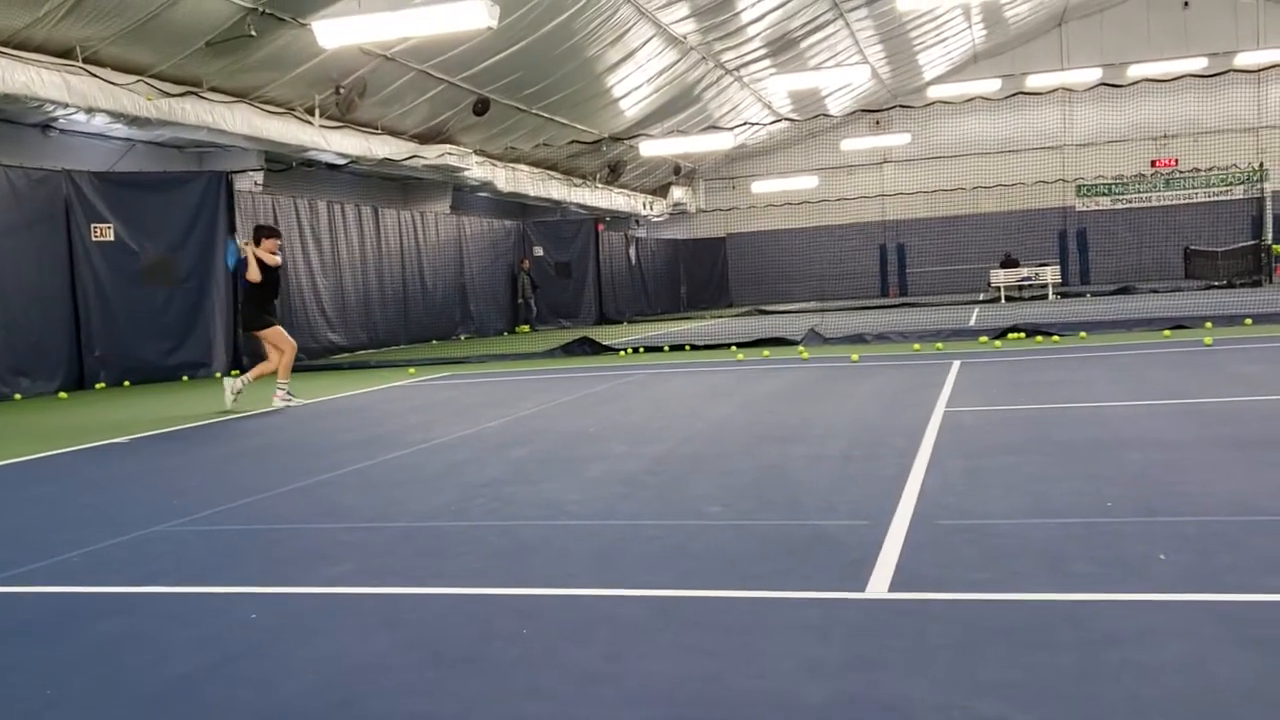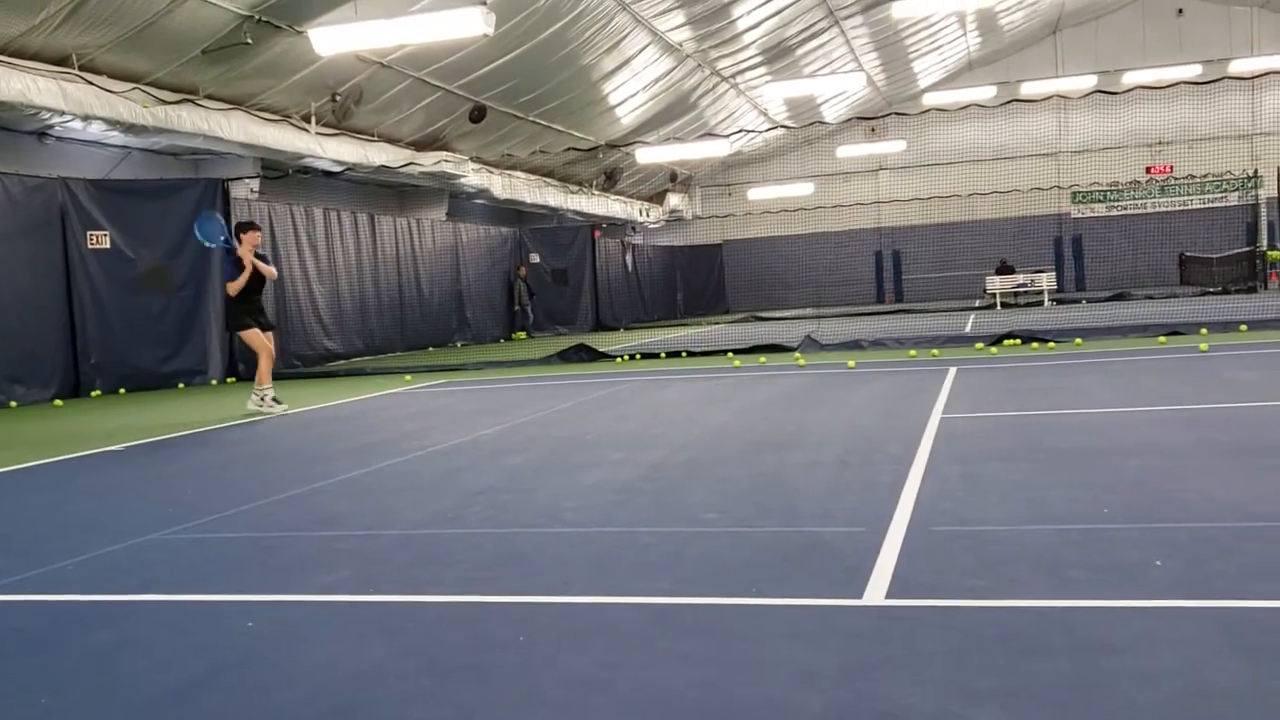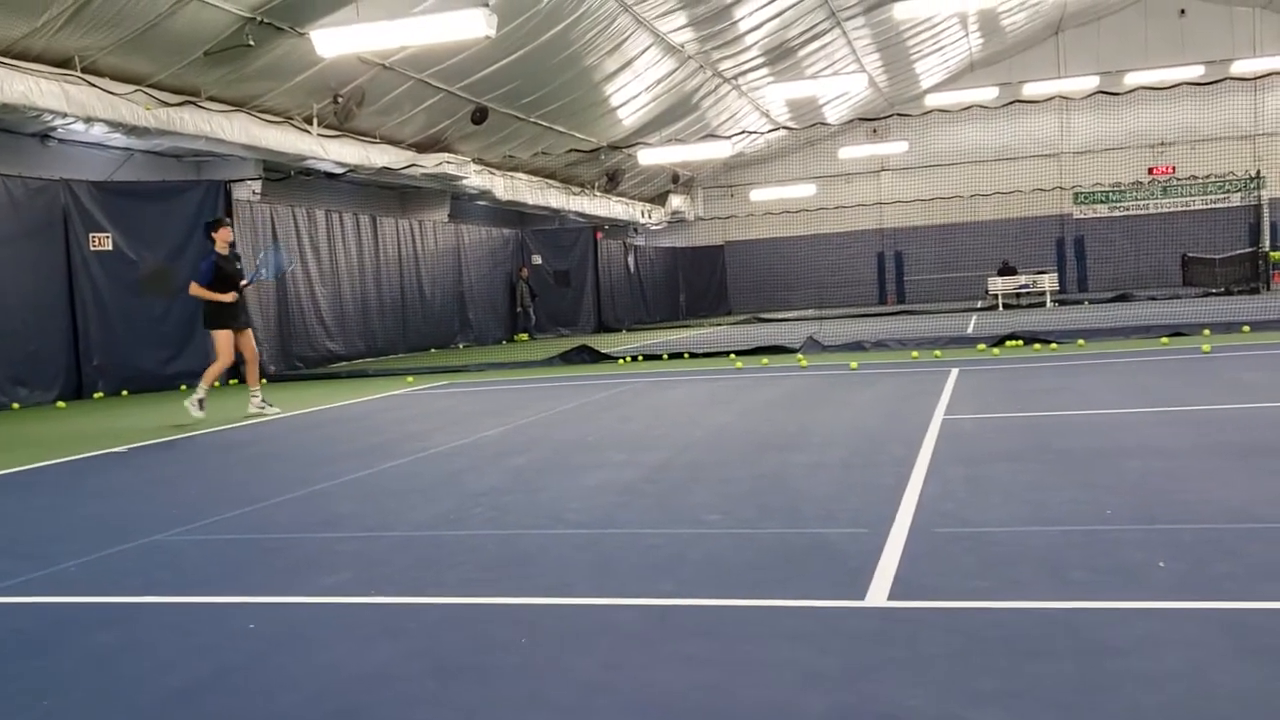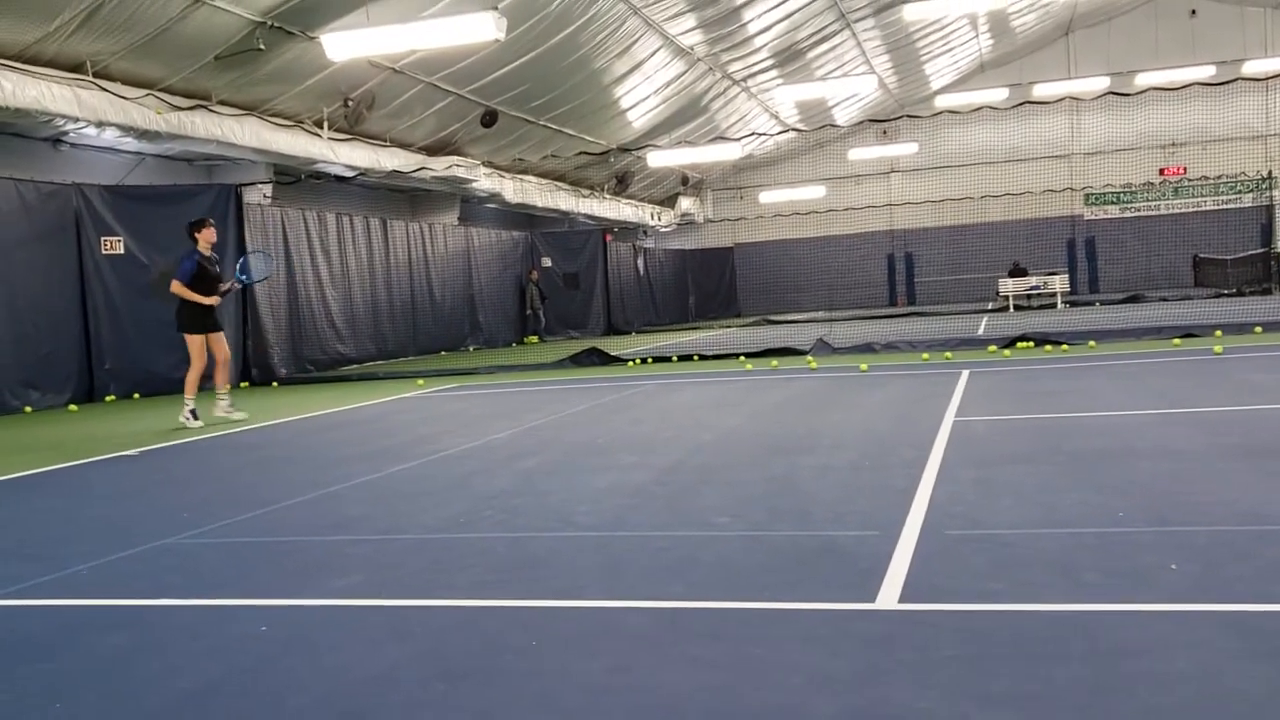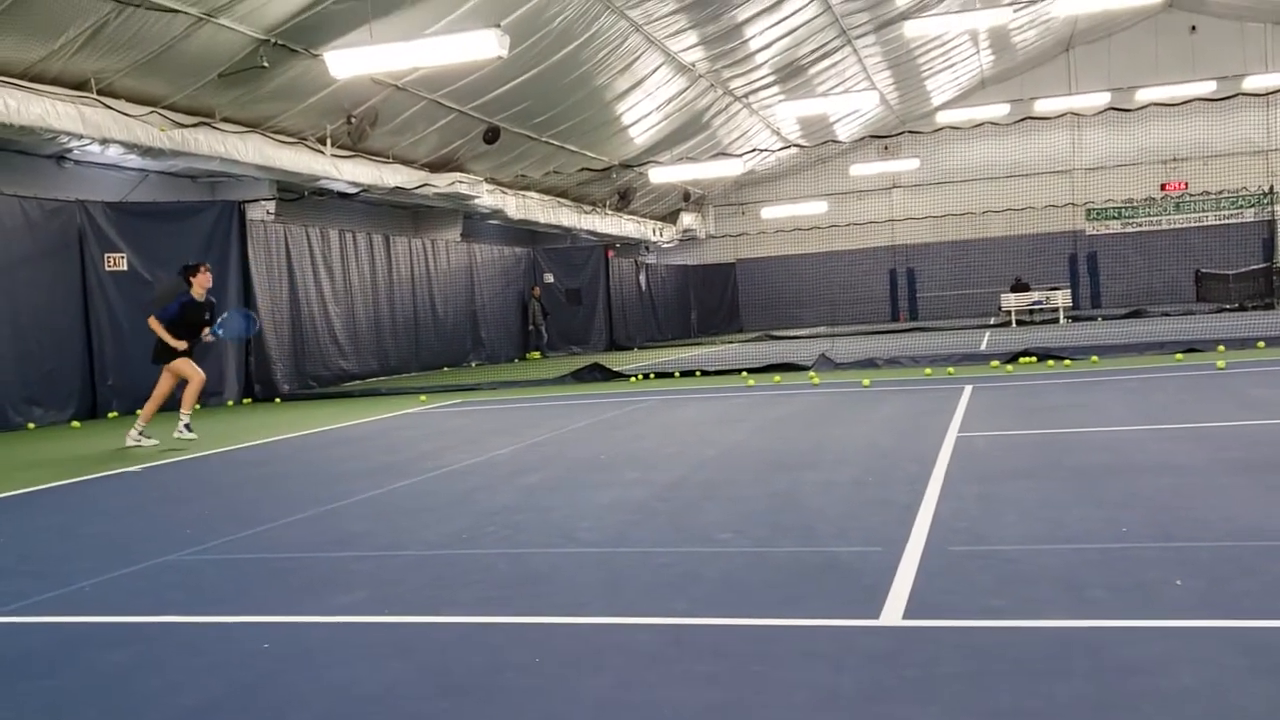
dt=0.3s
person 1, frame 1
left shoulder: (273, 256)
right shoulder: (248, 261)
left elbow: (274, 262)
right elbow: (255, 278)
left wrist: (254, 249)
right wrist: (249, 253)
left hip: (267, 313)
right hip: (255, 314)
left knee: (276, 361)
right knee: (290, 347)
left ankle: (236, 384)
right ankle: (281, 394)
person 1, frame 2
left shoulder: (261, 258)
right shoulder: (233, 262)
left elbow: (273, 274)
right elbow: (232, 291)
left wrist: (253, 259)
right wrist: (247, 268)
left hip: (258, 311)
right hip: (239, 315)
left knee: (269, 355)
right knee: (266, 351)
left ankle: (259, 398)
right ankle: (266, 397)
person 1, frame 3
left shoulder: (235, 257)
right shoulder: (211, 261)
right elbow: (193, 289)
left wrist: (243, 284)
right wrist: (223, 297)
left hip: (237, 311)
right hip: (219, 314)
left knee: (252, 356)
right knee: (226, 359)
left ankle: (256, 401)
right ankle: (196, 398)
person 1, frame 4
left shoulder: (214, 259)
right shoulder: (192, 260)
right elbow: (175, 287)
left wrist: (225, 287)
right wrist: (204, 300)
left hip: (209, 315)
right hip: (192, 316)
left knee: (224, 358)
right knee: (199, 364)
left ankle: (223, 404)
right ankle: (187, 411)
person 1, frame 5
left shoulder: (210, 304)
right shoulder: (181, 301)
left elbow: (204, 327)
right elbow: (153, 321)
left wrist: (207, 334)
right wrist: (172, 341)
left hip: (184, 352)
right hip: (169, 350)
left knee: (159, 395)
right knee: (198, 378)
left ankle: (136, 434)
right ankle: (182, 425)
